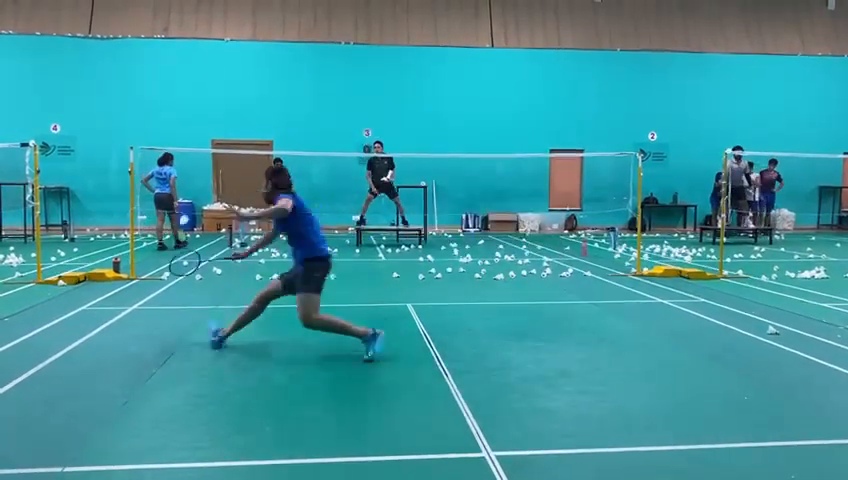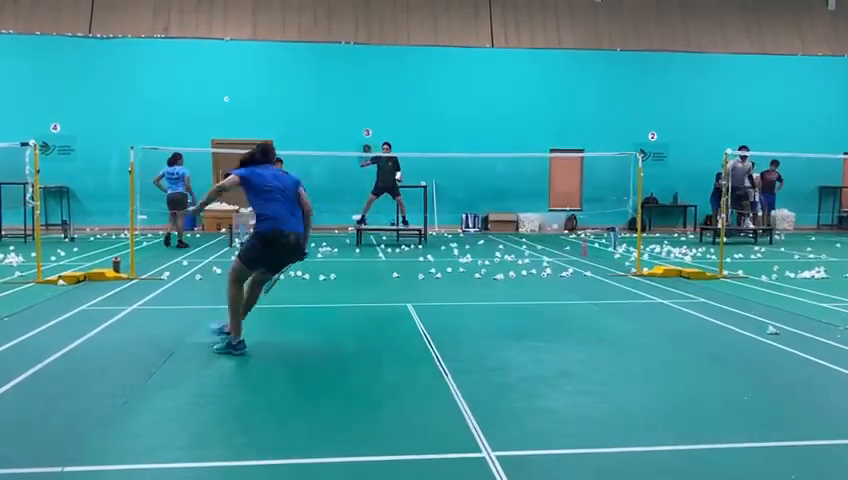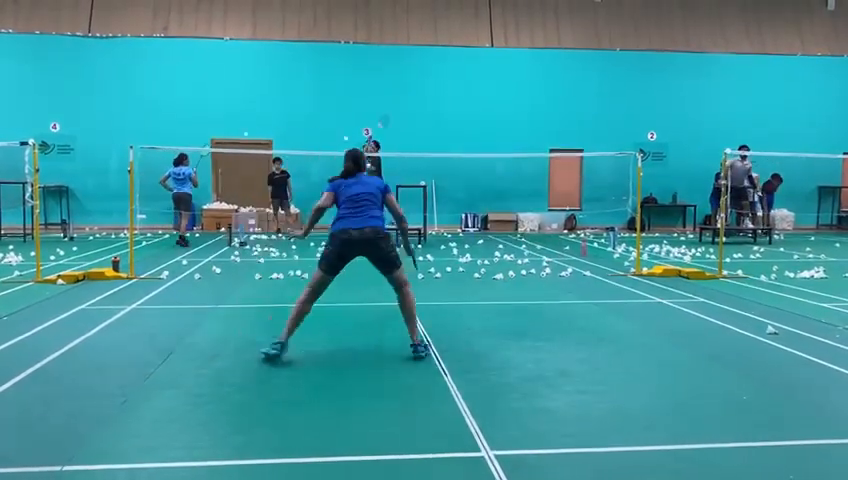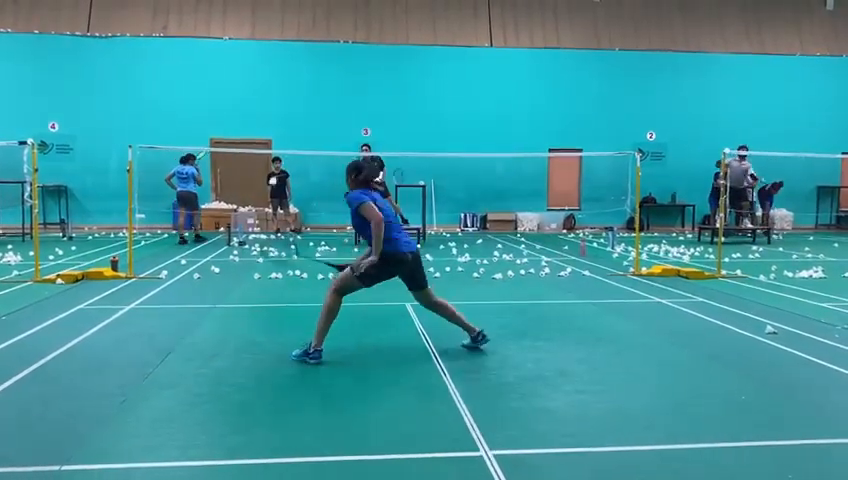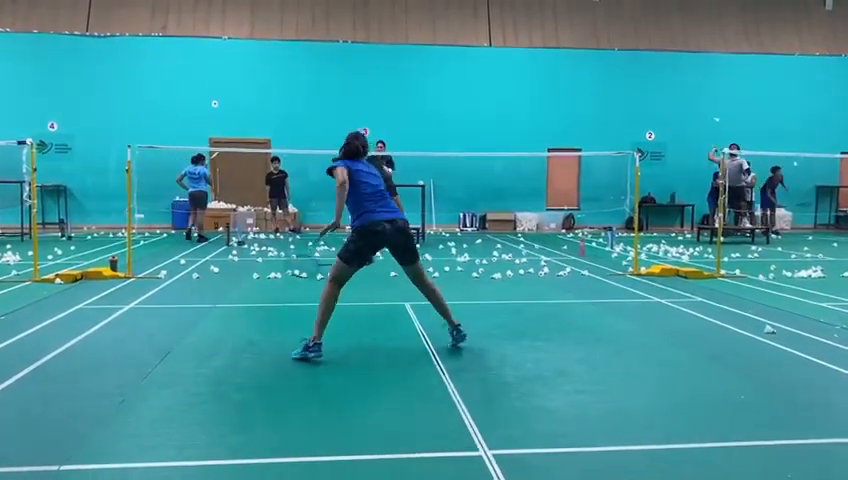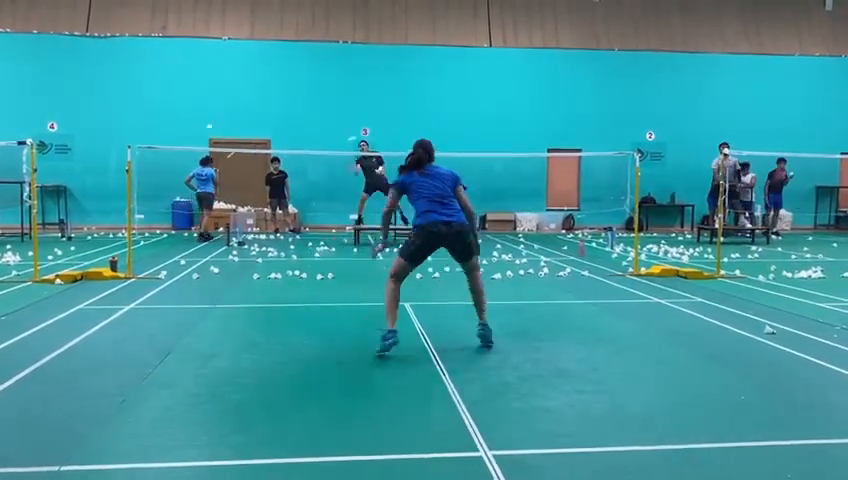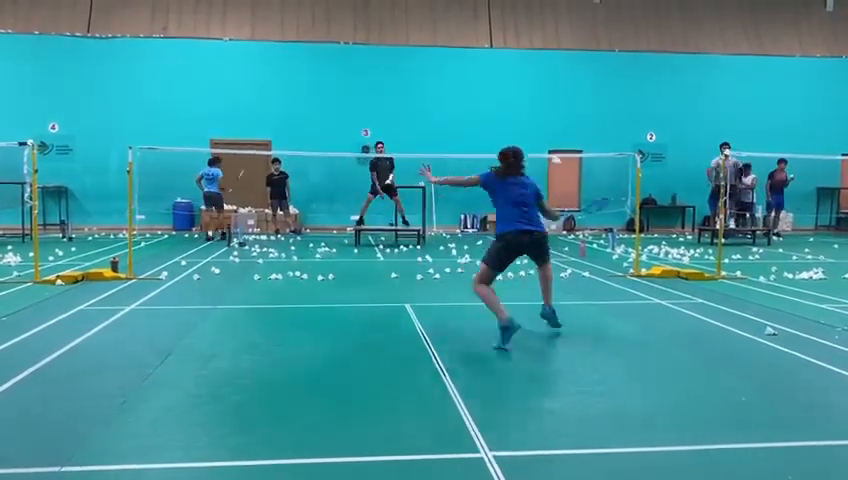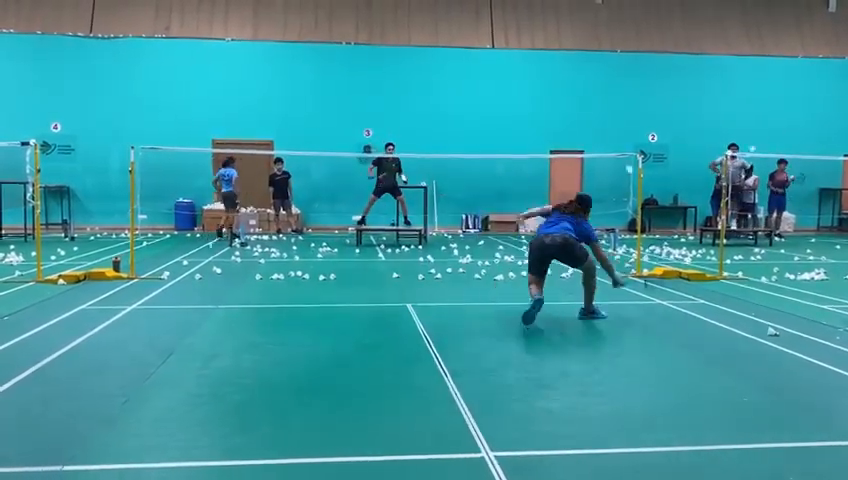
dt=0.4s
person 1, frame 1
left shoulder: (284, 197)
right shoulder: (280, 205)
left elbow: (284, 208)
right elbow: (272, 235)
left wrist: (251, 215)
right wrist: (248, 252)
left hip: (313, 261)
right hip: (306, 262)
left knee: (308, 318)
right knee: (264, 297)
left ankle: (369, 335)
right ankle: (226, 333)
person 1, frame 2
left shoulder: (247, 172)
right shoulder: (289, 177)
left elbow: (222, 186)
right elbow: (307, 209)
left wrist: (199, 207)
right wrist: (303, 243)
left hip: (270, 234)
right hip: (295, 239)
left knee: (235, 279)
right knee: (256, 281)
left ankle: (235, 340)
right ankle: (232, 330)
person 1, frame 3
left shoulder: (337, 184)
right shoulder: (378, 182)
left elbow: (321, 206)
right elbow: (399, 214)
left wrist: (305, 231)
right wrist: (406, 242)
left hip: (343, 236)
right hip: (375, 235)
left knee: (312, 290)
right knee: (402, 286)
left ankle: (281, 342)
right ankle: (417, 343)
person 1, frame 4
left shoulder: (356, 196)
right shoulder: (373, 196)
left elbow: (377, 219)
left wrist: (375, 255)
right wrist: (361, 262)
left hip: (391, 256)
right hip: (410, 254)
left knee: (336, 290)
right knee: (430, 302)
left ankle: (315, 349)
right ankle: (475, 334)
person 1, frame 5
left shoulder: (341, 165)
right shoulder: (373, 170)
left elbow: (342, 182)
left wrist: (337, 218)
right wrist: (370, 251)
left hip: (369, 228)
right hip: (398, 225)
left knee: (334, 281)
right knee: (422, 280)
left ankle: (315, 343)
right ankle: (454, 328)
person 1, frame 6
left shoulder: (404, 177)
right shoulder: (450, 174)
left elbow: (388, 210)
right elbow: (467, 208)
left wrist: (384, 239)
right wrist: (475, 236)
left hip: (426, 229)
right hip: (457, 228)
left knee: (394, 278)
right knee: (474, 275)
left ankle: (390, 332)
right ankle: (483, 325)
person 1, frame 7
left shoulder: (493, 177)
right shoulder: (531, 183)
left elbow: (460, 182)
right elbow: (547, 213)
left wrist: (433, 180)
right wrist: (557, 216)
left hip: (508, 236)
right hip: (536, 235)
left knee: (480, 284)
right knee: (544, 264)
left ankle: (505, 322)
right ankle: (547, 308)
person 1, frame 8
left shoulder: (557, 210)
right shoulder: (585, 226)
left elbow: (540, 210)
right elbow: (601, 257)
right wrist: (614, 277)
left hip: (539, 243)
right hip: (564, 241)
left knee: (534, 285)
right knee: (590, 268)
left ankle: (537, 298)
right ankle: (588, 309)
